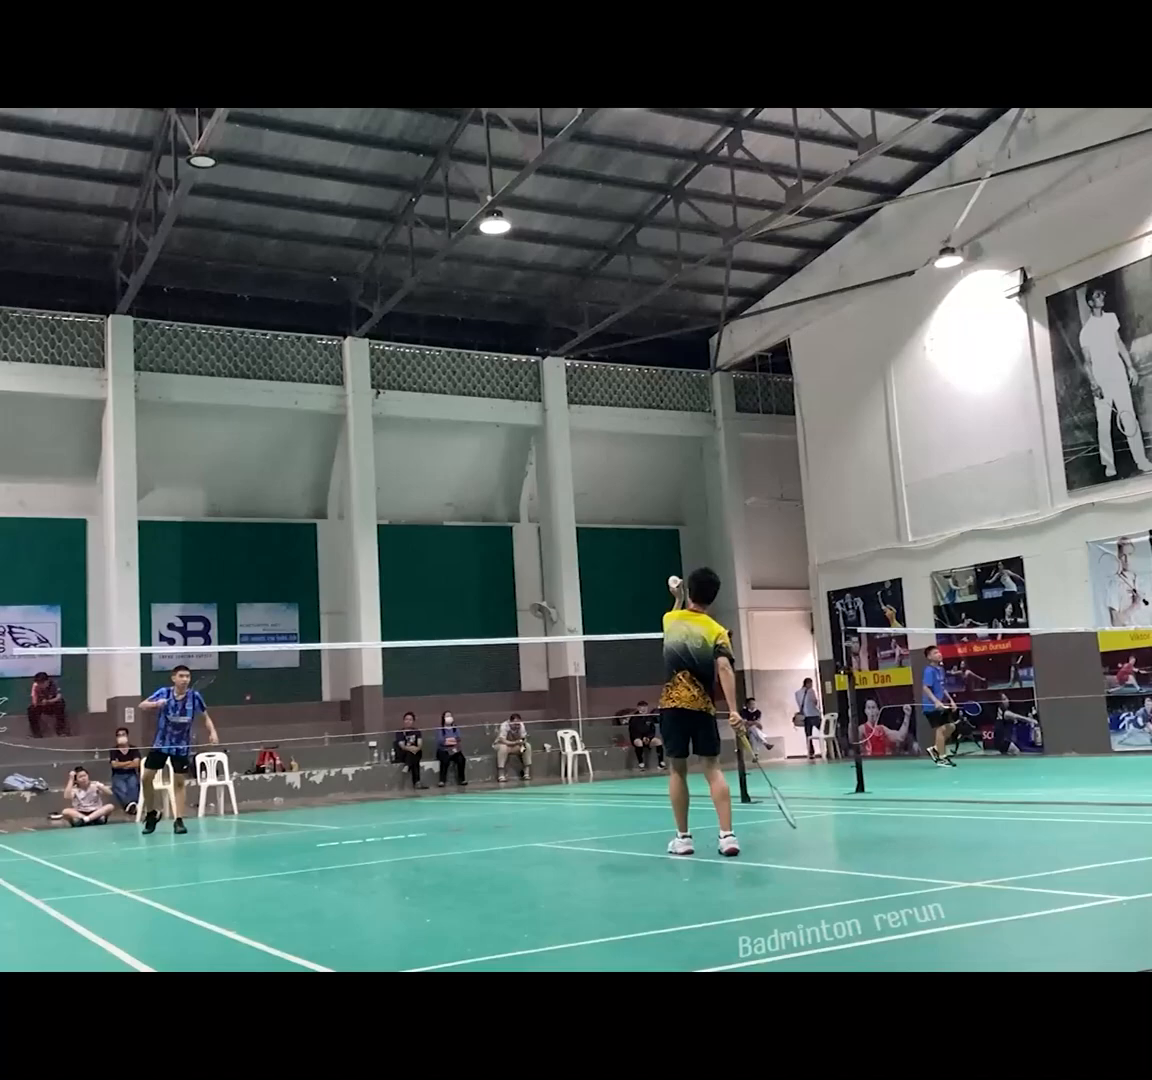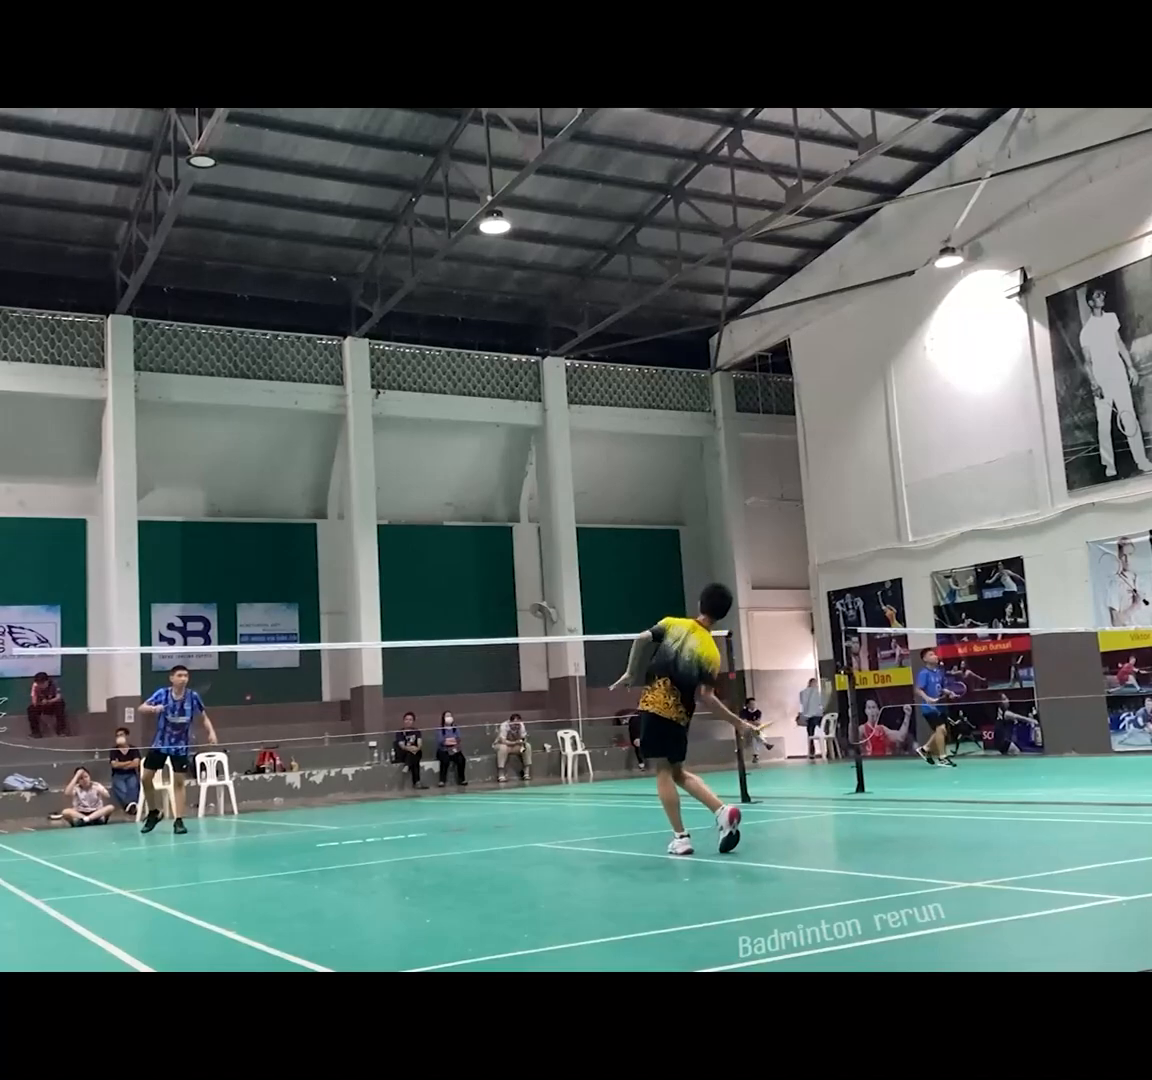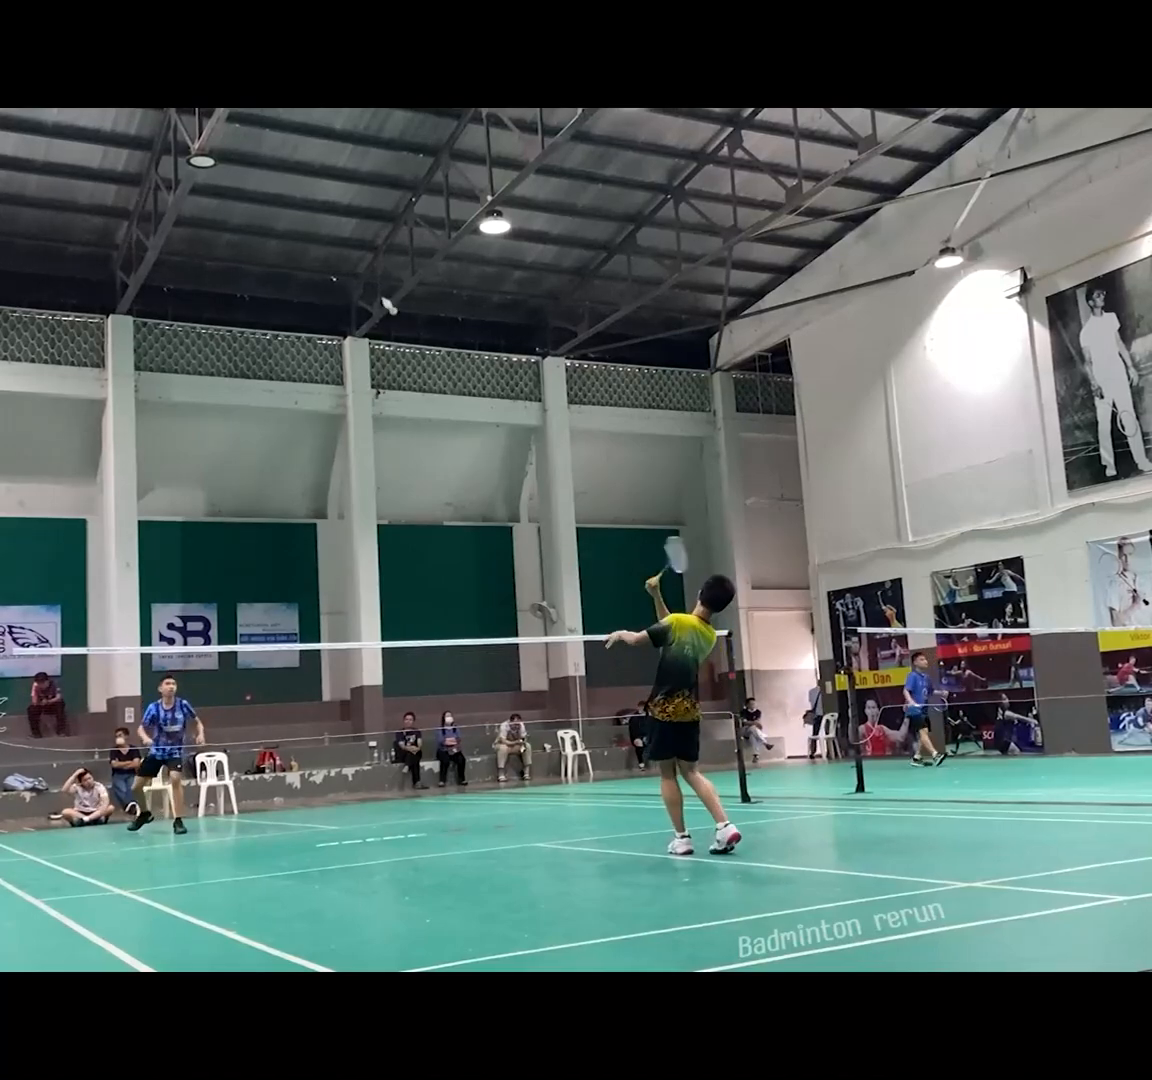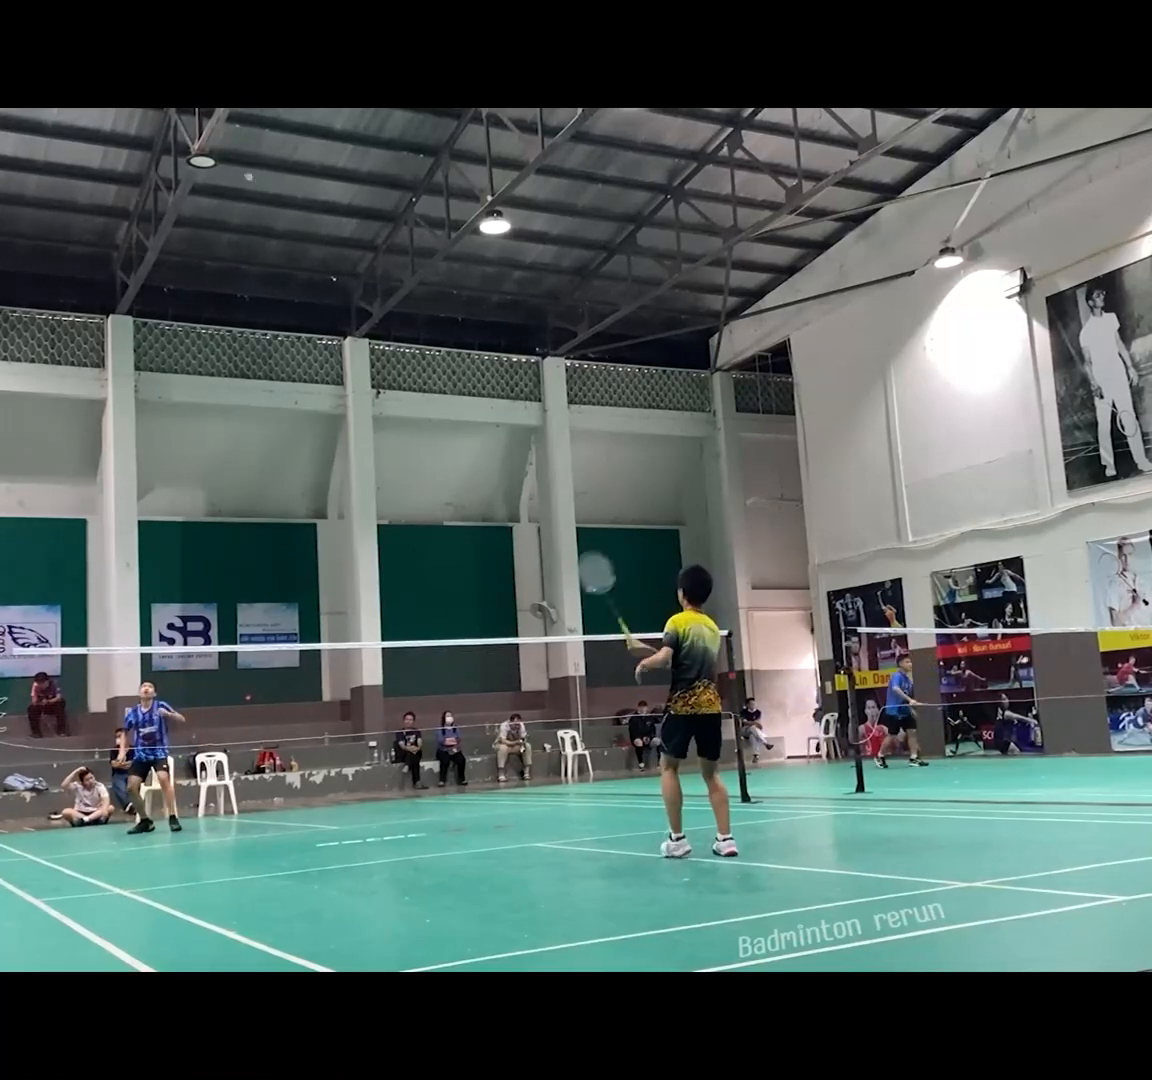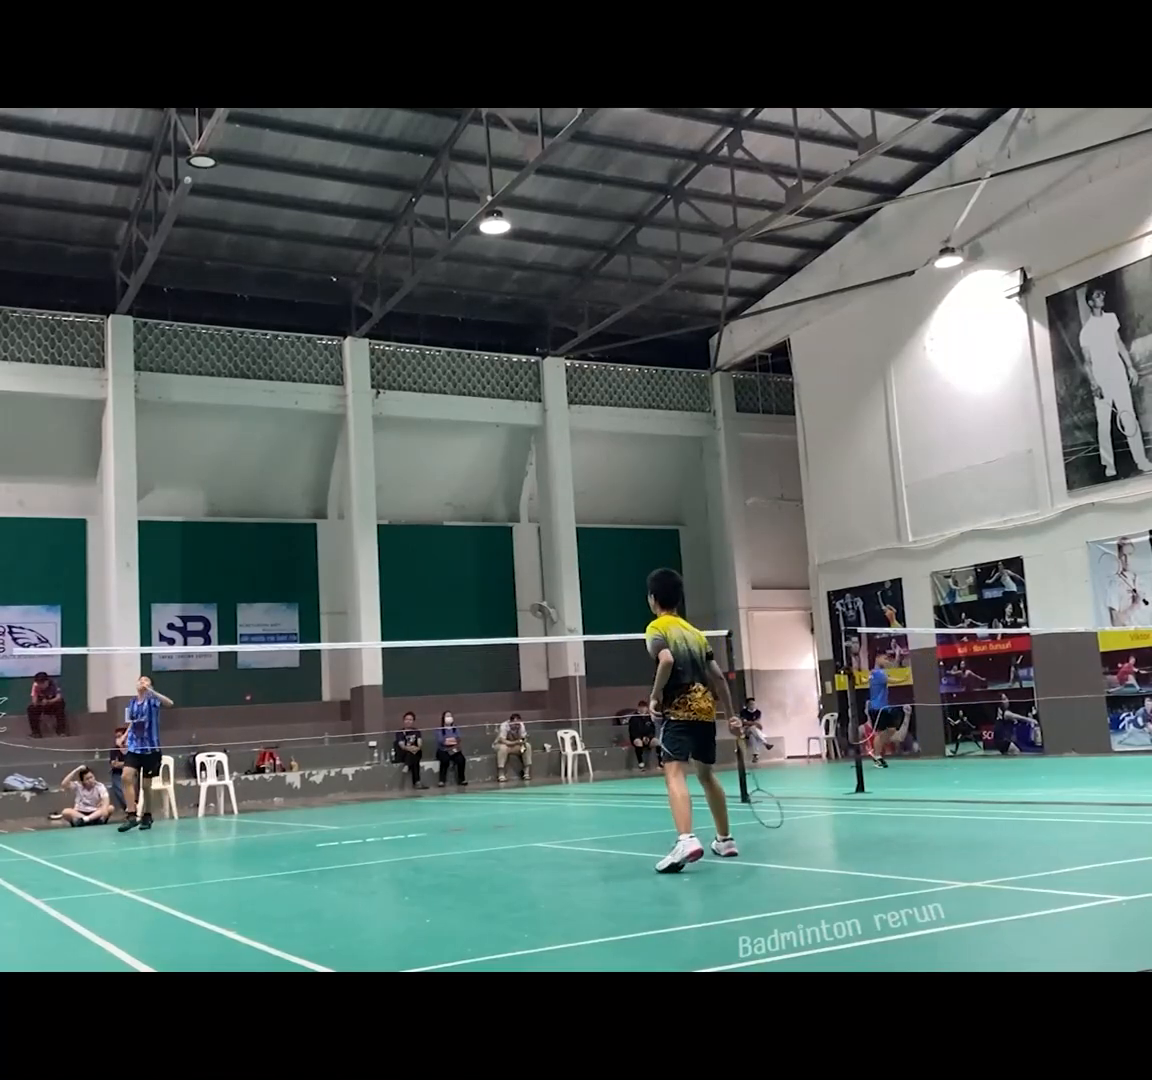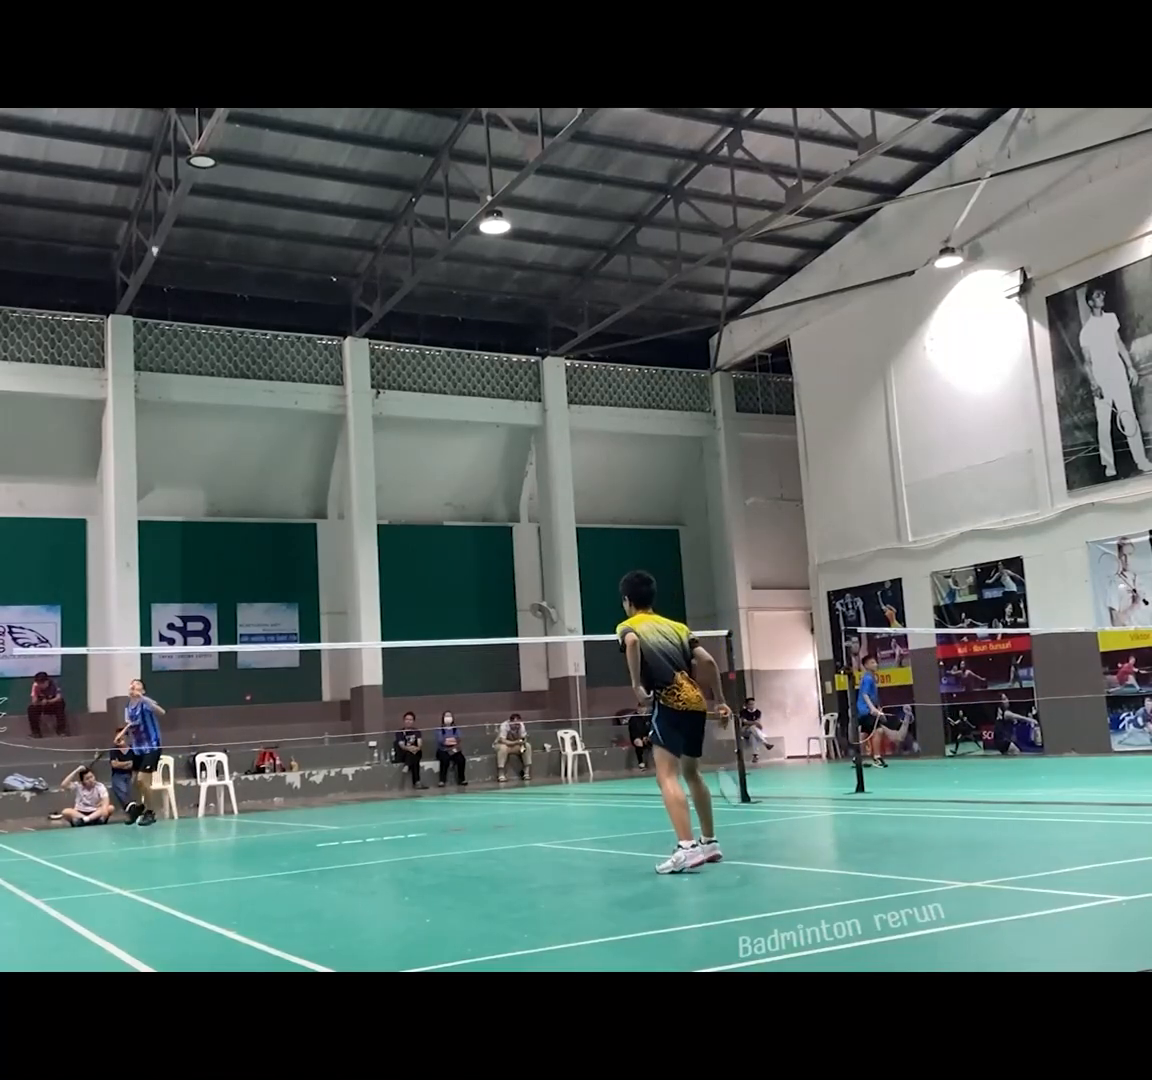
dt=0.3s
person 1, frame 1
left shoulder: (670, 618)
right shoulder: (717, 631)
right elbow: (724, 668)
left wrist: (678, 598)
right wrist: (733, 710)
left hip: (674, 703)
right hip: (703, 706)
left knee: (678, 770)
right knee: (712, 769)
left ankle: (683, 838)
right ankle: (726, 835)
person 1, frame 2
left shoulder: (672, 624)
right shoulder: (711, 652)
left elbow: (642, 639)
right elbow: (706, 696)
left wrist: (631, 674)
right wrist: (737, 721)
left hip: (653, 706)
right hip: (679, 713)
left knee: (663, 773)
right knee: (678, 772)
left ankle: (681, 837)
right ankle: (724, 810)
person 1, frame 3
left shoulder: (676, 621)
right shoulder: (709, 635)
left elbow: (637, 639)
left wrist: (618, 635)
right wrist: (656, 595)
left hip: (664, 709)
right hip: (690, 711)
left knee: (668, 774)
right knee: (692, 772)
left ankle: (681, 837)
right ankle: (724, 827)
person 1, frame 4
left shoulder: (677, 622)
right shoulder: (712, 628)
left elbow: (664, 658)
left wrist: (643, 664)
right wrist: (645, 648)
left hip: (683, 705)
right hip: (711, 706)
left knee: (669, 768)
right knee: (711, 773)
left ankle: (676, 838)
right ankle: (725, 839)
person 1, frame 5
left shoulder: (657, 628)
right shoulder: (694, 632)
left elbow: (665, 660)
right elbow: (718, 676)
left wrist: (654, 695)
right wrist: (731, 715)
left hip: (678, 711)
right hip: (705, 710)
left knee: (674, 776)
right knee: (706, 775)
left ankle: (687, 843)
right ankle: (725, 840)
person 1, frame 6
left shoulder: (628, 626)
right shoulder: (676, 626)
left elbow: (631, 642)
right elbow: (707, 662)
left wrist: (637, 685)
right wrist: (720, 701)
left hip: (669, 703)
right hip: (696, 702)
left knee: (666, 775)
right knee: (691, 772)
left ankle: (687, 848)
right ankle: (709, 842)
